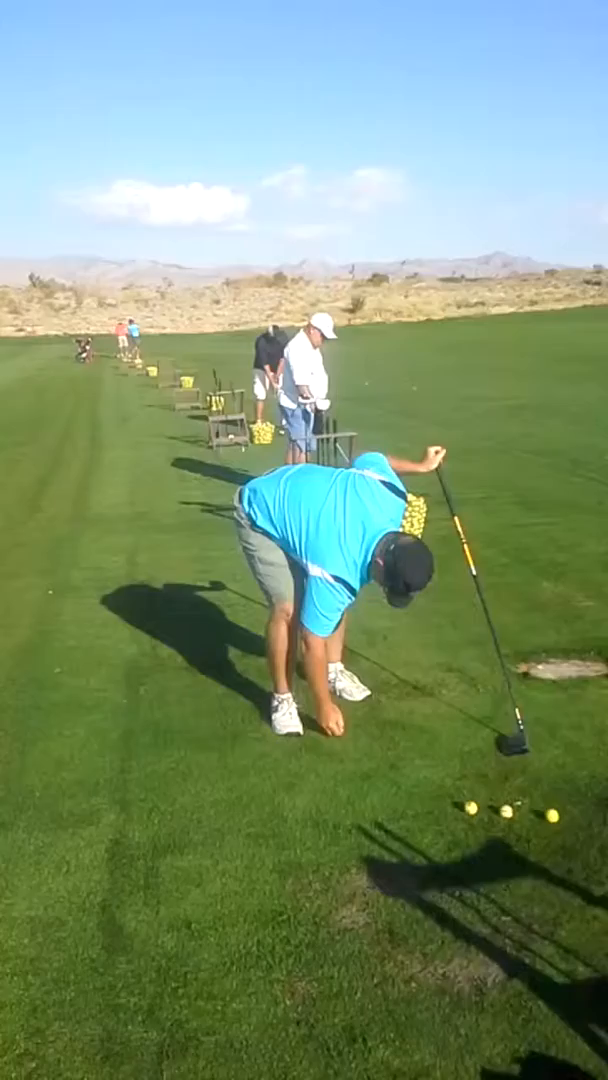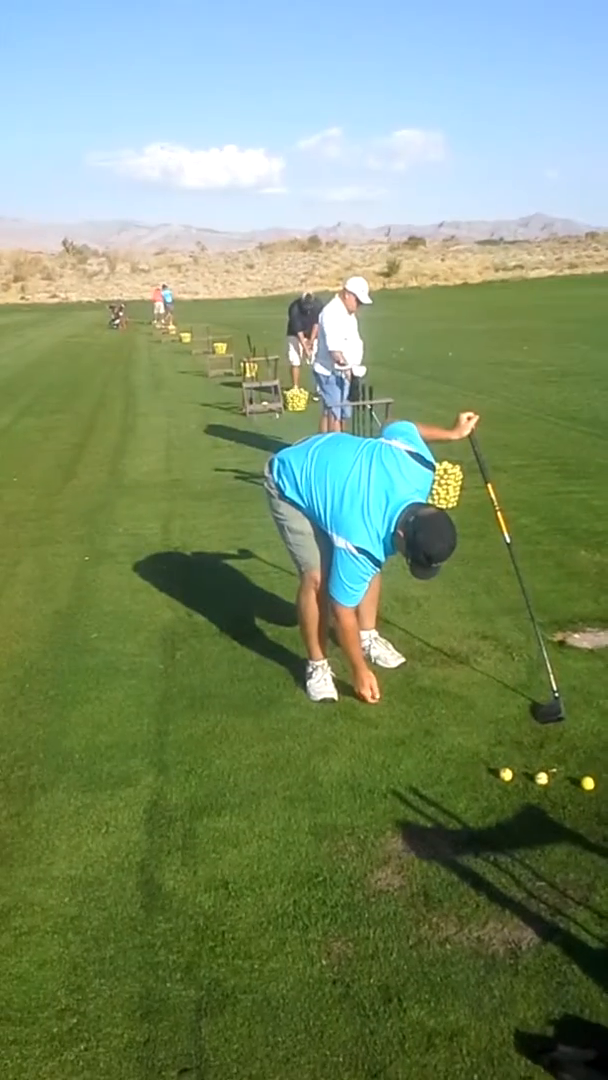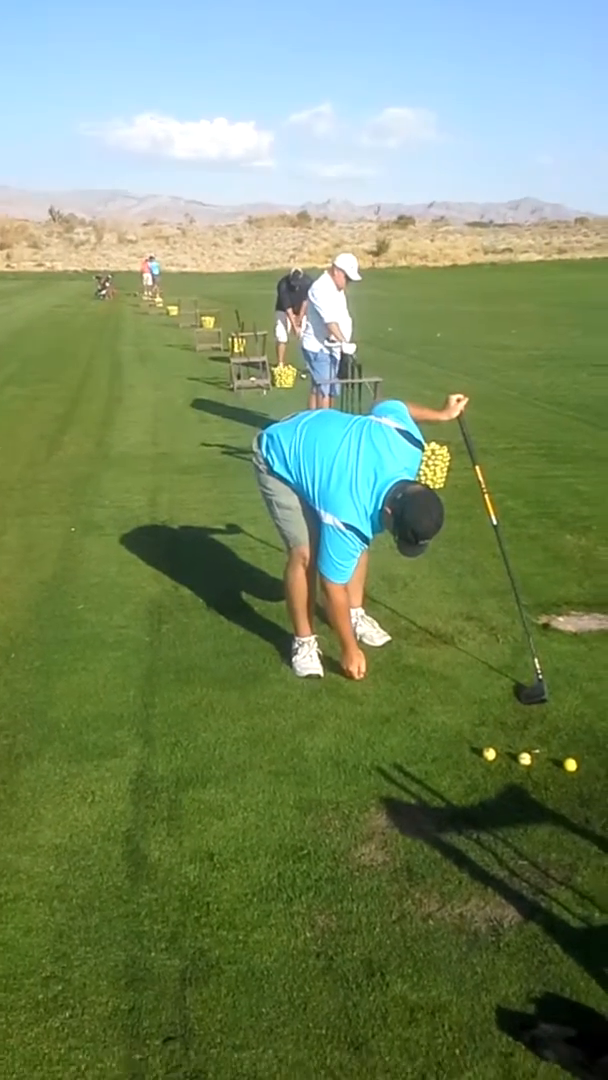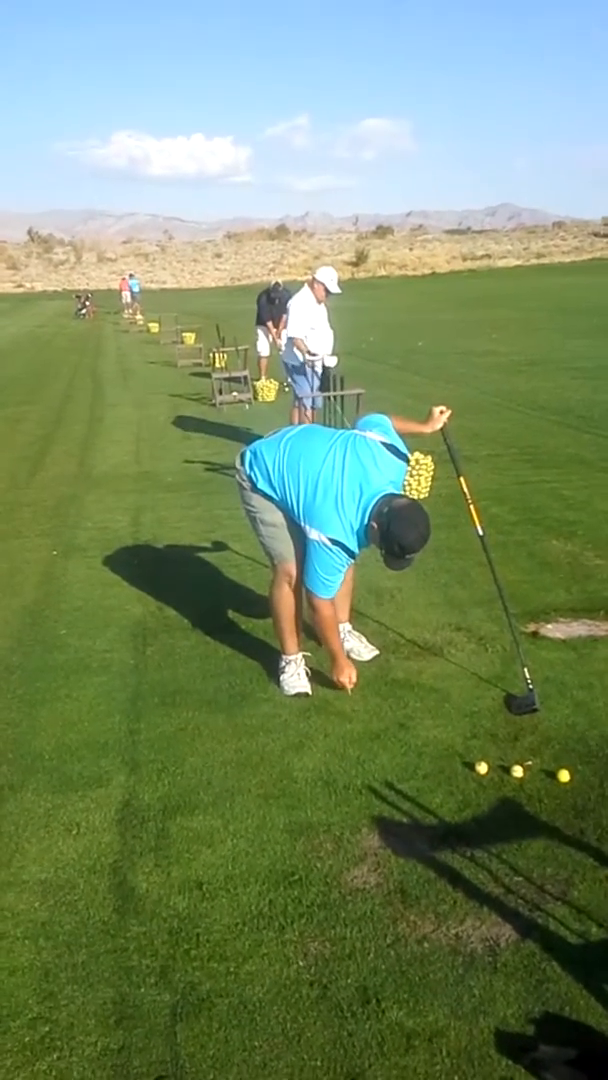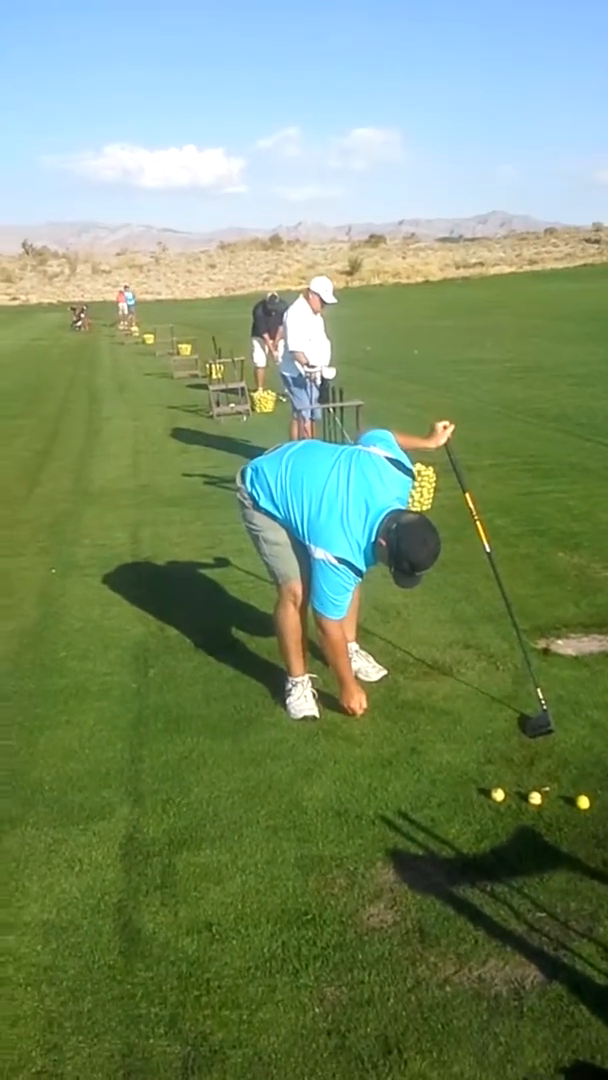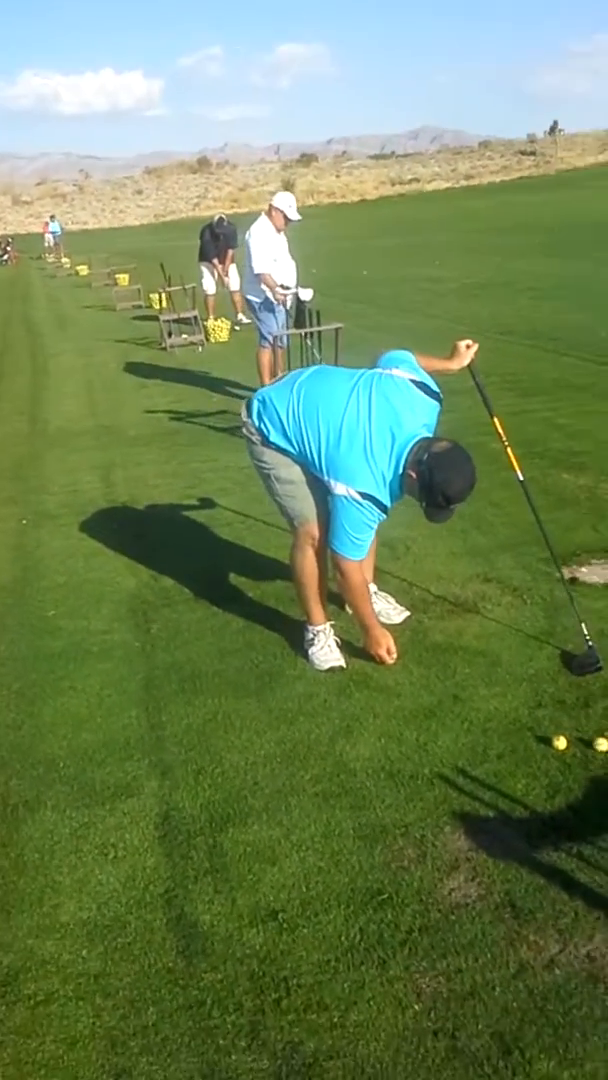
dt=0.7s
person 1, frame 1
left shoulder: (393, 498)
right shoulder: (337, 573)
left elbow: (370, 459)
right elbow: (312, 640)
left wrist: (420, 466)
right wrist: (325, 707)
left hip: (294, 487)
right hip: (258, 514)
left knee: (334, 602)
right knee: (288, 609)
left ankle: (334, 670)
right ankle: (282, 698)
person 1, frame 2
left shoulder: (421, 467)
right shoulder: (360, 542)
left elbow: (399, 428)
right elbow: (342, 610)
left wrist: (453, 432)
right wrist: (360, 672)
left hip: (326, 457)
right hip: (289, 483)
left knee: (370, 564)
right knee: (317, 577)
left ankle: (368, 637)
right ankle: (317, 665)
person 1, frame 3
left shoulder: (409, 447)
right shoulder: (348, 519)
left elbow: (388, 407)
right elbow: (333, 586)
left wrist: (442, 414)
right wrist: (349, 649)
left hip: (315, 432)
right hip: (278, 459)
left knee: (357, 543)
right knee: (305, 552)
left ankle: (355, 614)
right ankle: (303, 641)
person 1, frame 4
left shoulder: (395, 459)
right shoulder: (334, 534)
left elbow: (372, 421)
right elbow: (320, 603)
left wrist: (425, 426)
right wrist: (339, 661)
right hip: (261, 476)
left knee: (344, 558)
right knee: (290, 570)
left ankle: (343, 629)
right ankle: (291, 659)
person 1, frame 5
left shoulder: (399, 474)
right shoulder: (340, 552)
left elbow: (375, 436)
right elbow: (329, 624)
left wrist: (428, 442)
right wrist: (348, 687)
right hip: (262, 494)
left knee: (348, 578)
right knee: (295, 590)
left ankle: (350, 649)
right ankle: (296, 681)
person 1, frame 6
left shoulder: (426, 398)
right shoulder: (364, 487)
left elbow: (396, 358)
right elbow: (346, 565)
left wrist: (451, 363)
right wrist: (373, 632)
right hip: (271, 427)
right knee: (313, 531)
left ankle: (367, 591)
right ankle: (317, 629)
